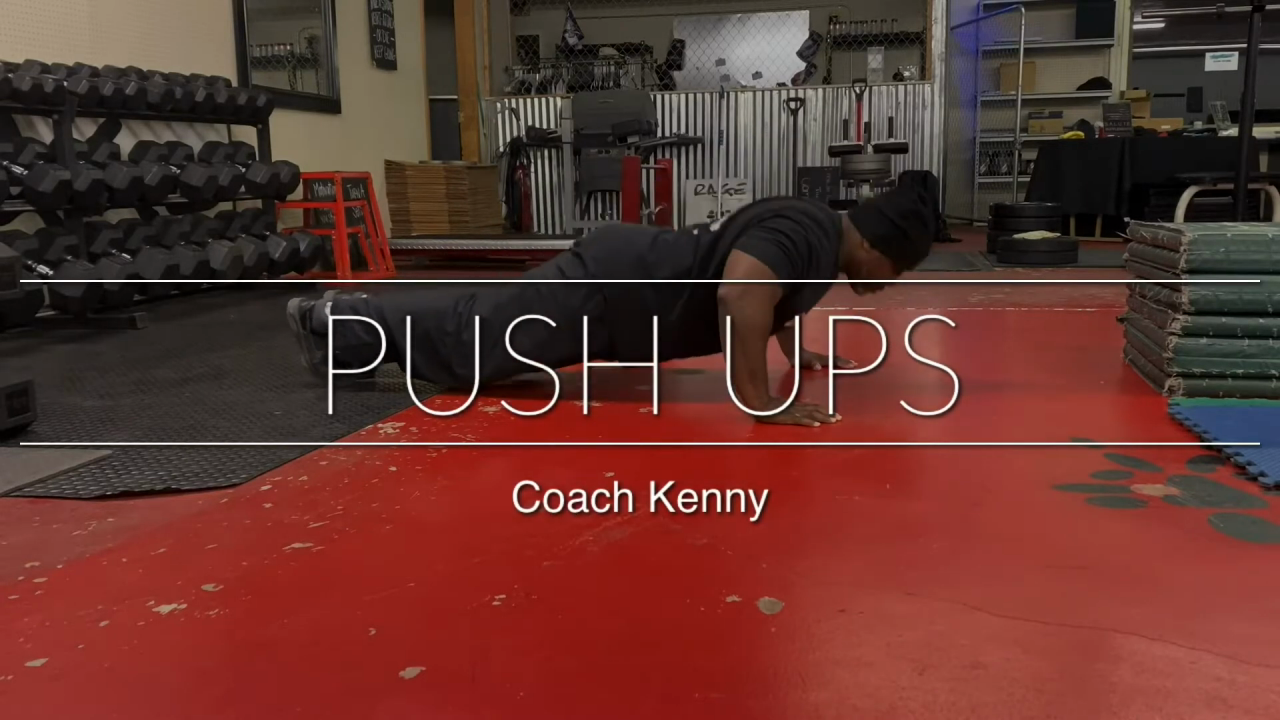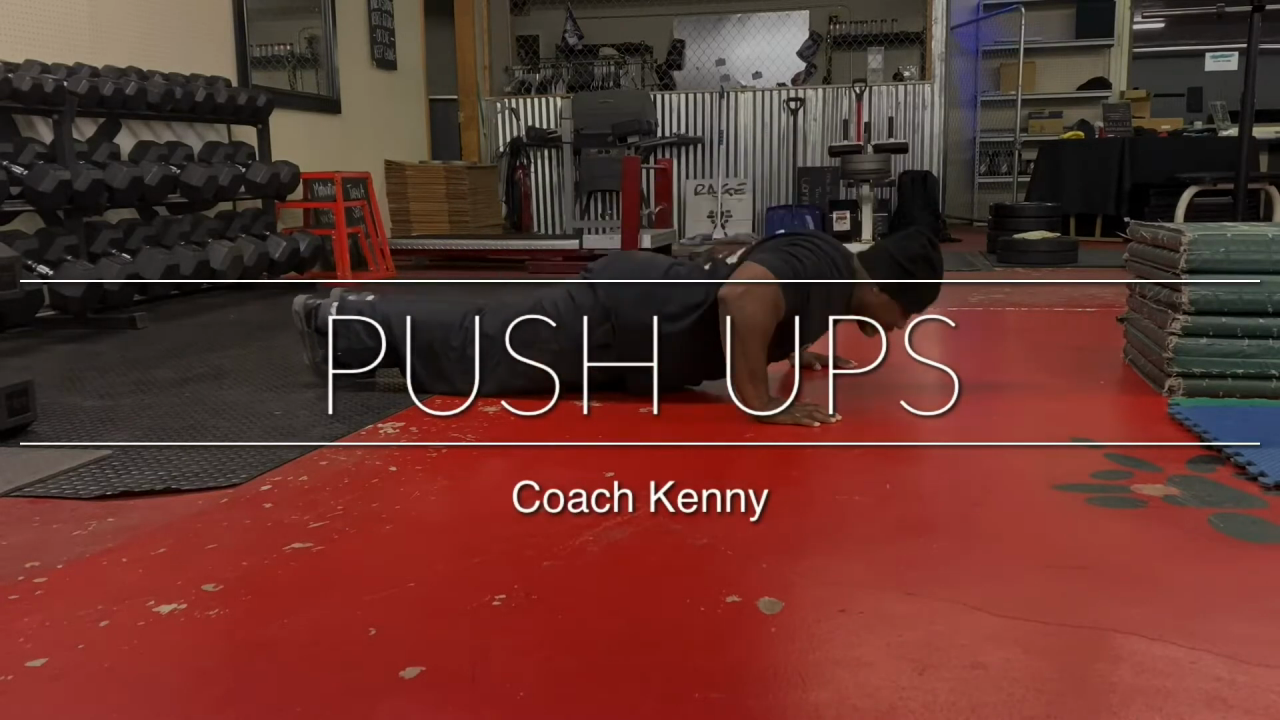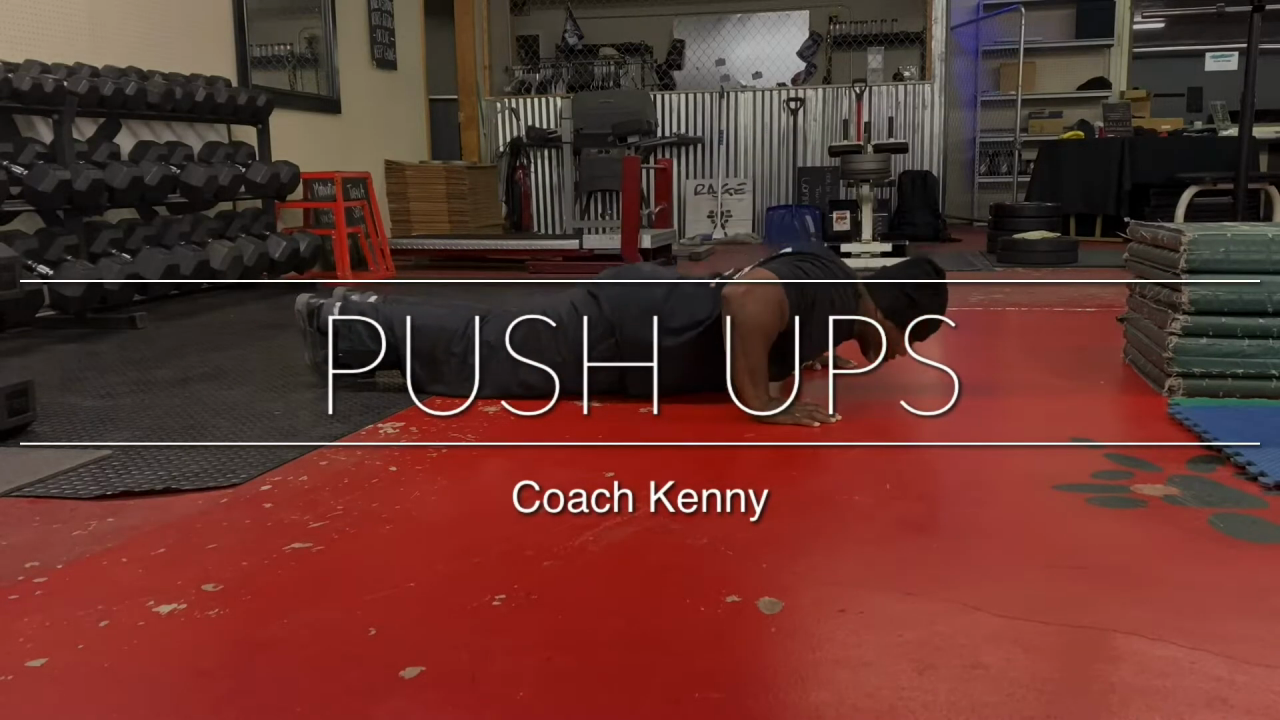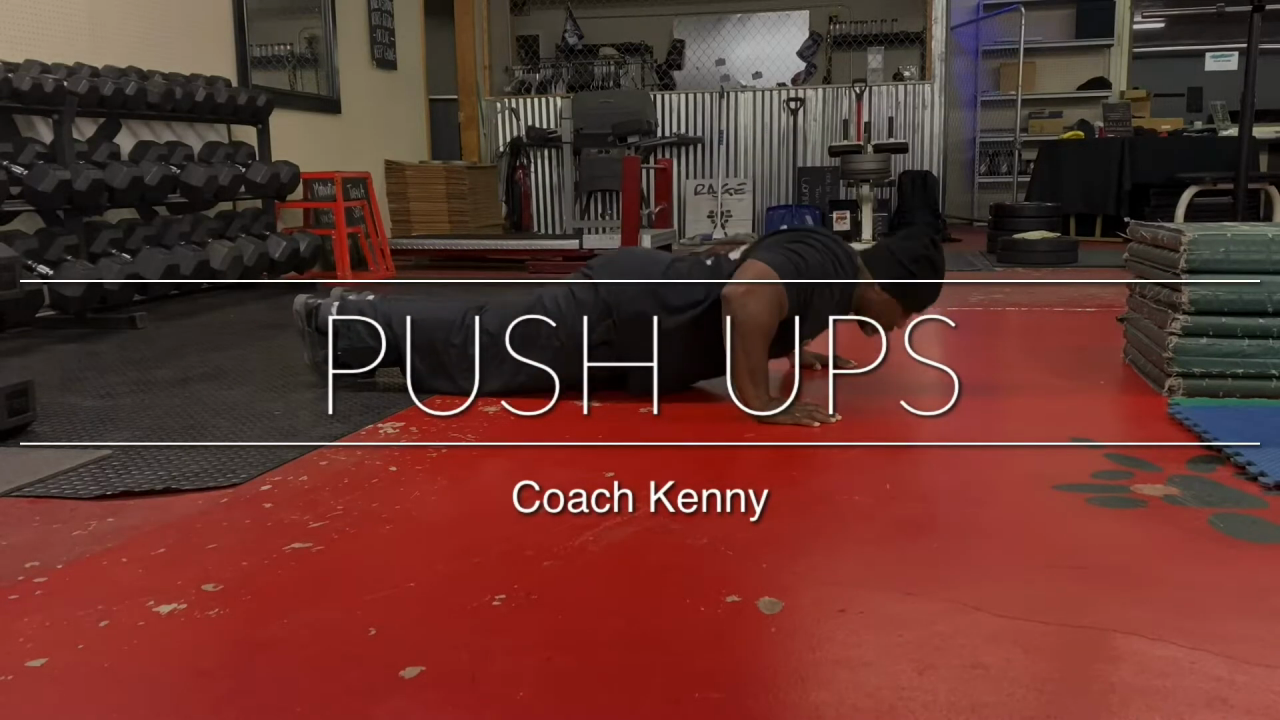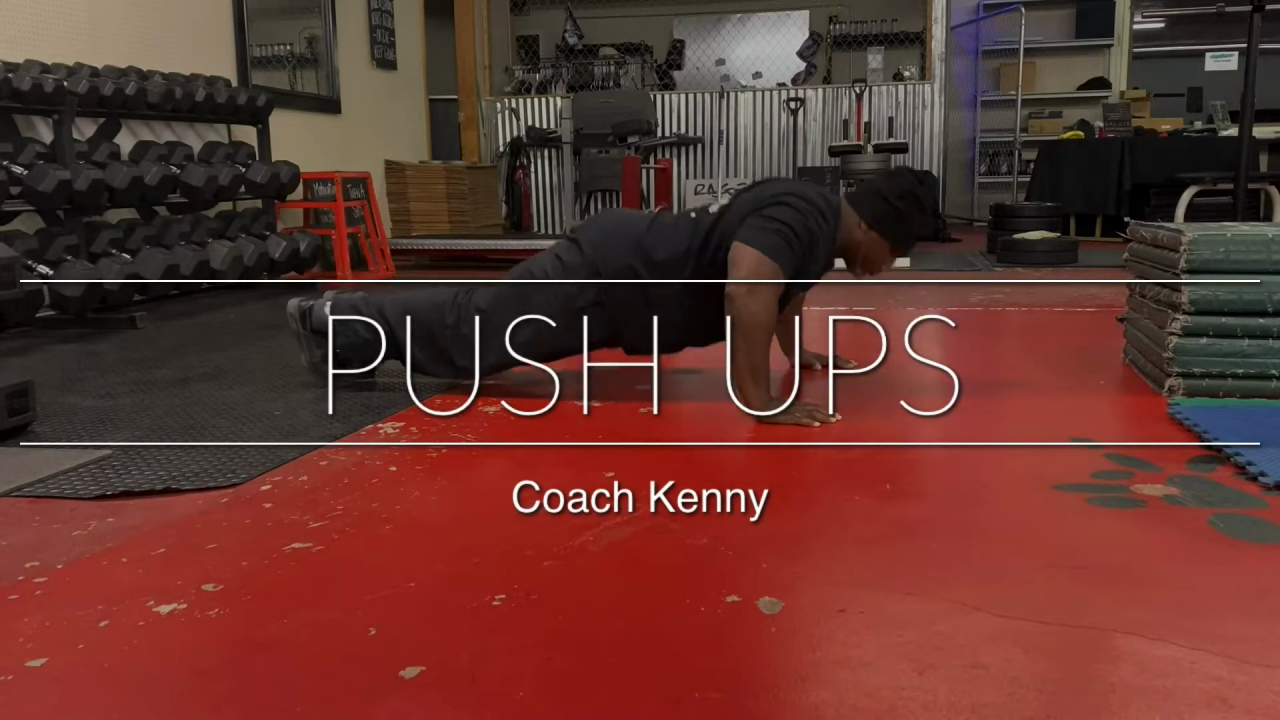
dt=0.2s
person 1, frame 1
left shoulder: (821, 236)
right shoulder: (807, 240)
right elbow: (739, 296)
left wrist: (793, 349)
right wrist: (759, 401)
left hip: (629, 278)
right hip: (606, 295)
left knee: (485, 323)
right knee: (469, 338)
left ankle: (350, 312)
right ankle: (329, 318)
person 1, frame 2
left shoulder: (832, 268)
right shoulder: (824, 277)
right elbow: (740, 295)
left wrist: (791, 351)
right wrist: (759, 401)
left hip: (637, 298)
right hip: (614, 323)
left knee: (491, 333)
right knee: (470, 348)
left ankle: (361, 310)
right ankle: (332, 320)
person 1, frame 3
left shoulder: (834, 285)
right shoulder: (830, 292)
right elbow: (745, 298)
left wrist: (795, 355)
right wrist: (759, 400)
left hip: (642, 308)
right hip: (618, 333)
left knee: (495, 336)
right knee: (475, 351)
left ankle: (365, 315)
right ankle: (337, 318)
person 1, frame 4
left shoulder: (832, 267)
right shoulder: (823, 266)
right elbow: (745, 297)
left wrist: (794, 350)
right wrist: (759, 400)
left hip: (635, 299)
right hip: (616, 314)
left knee: (492, 330)
right knee: (476, 344)
left ankle: (361, 310)
right ankle: (335, 317)
person 1, frame 5
left shoulder: (821, 219)
right shoulder: (798, 220)
left elbow: (785, 285)
right elbow: (747, 293)
left wrist: (796, 352)
right wrist: (757, 399)
left hip: (625, 269)
right hip: (604, 276)
left knee: (484, 323)
right knee: (468, 330)
left ankle: (351, 318)
right ankle: (330, 322)
